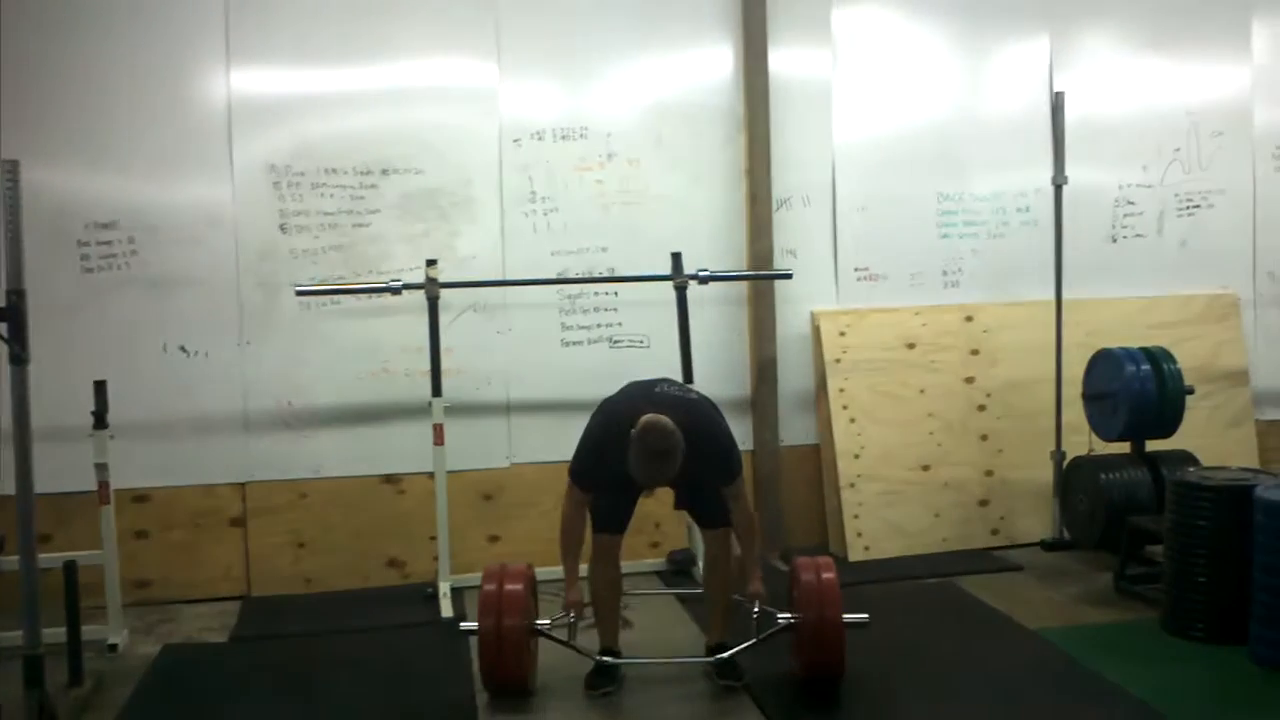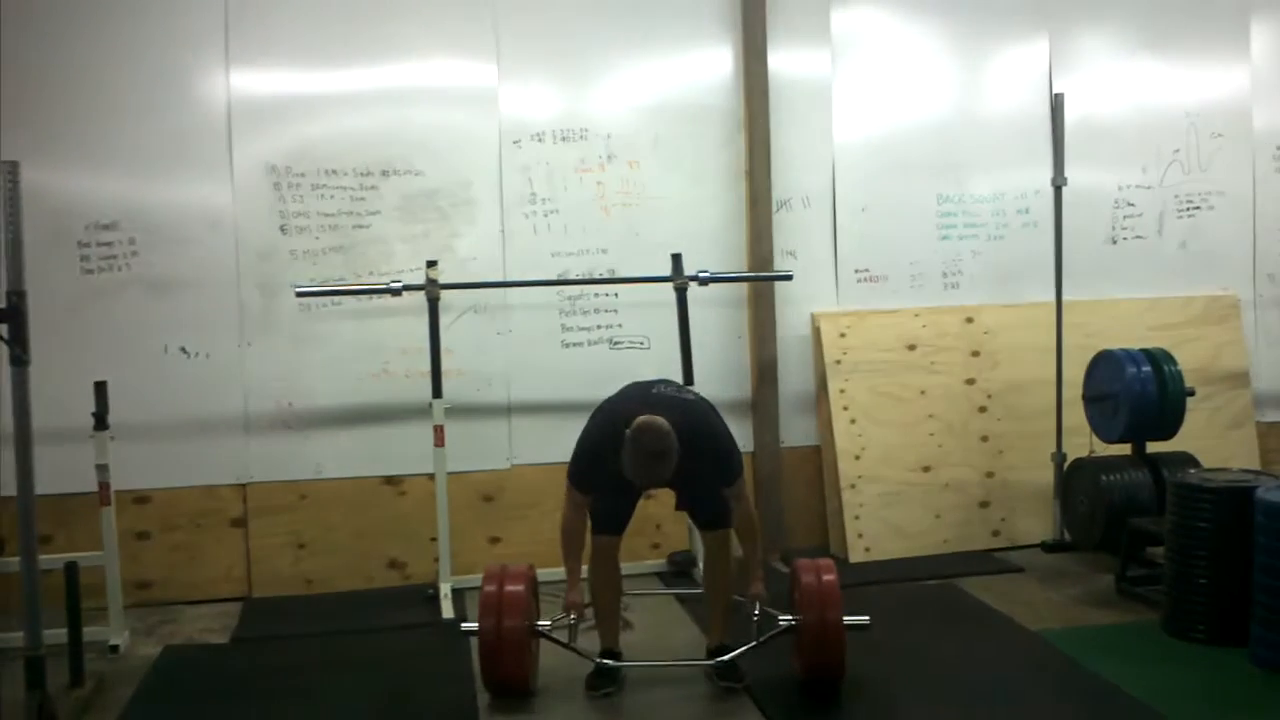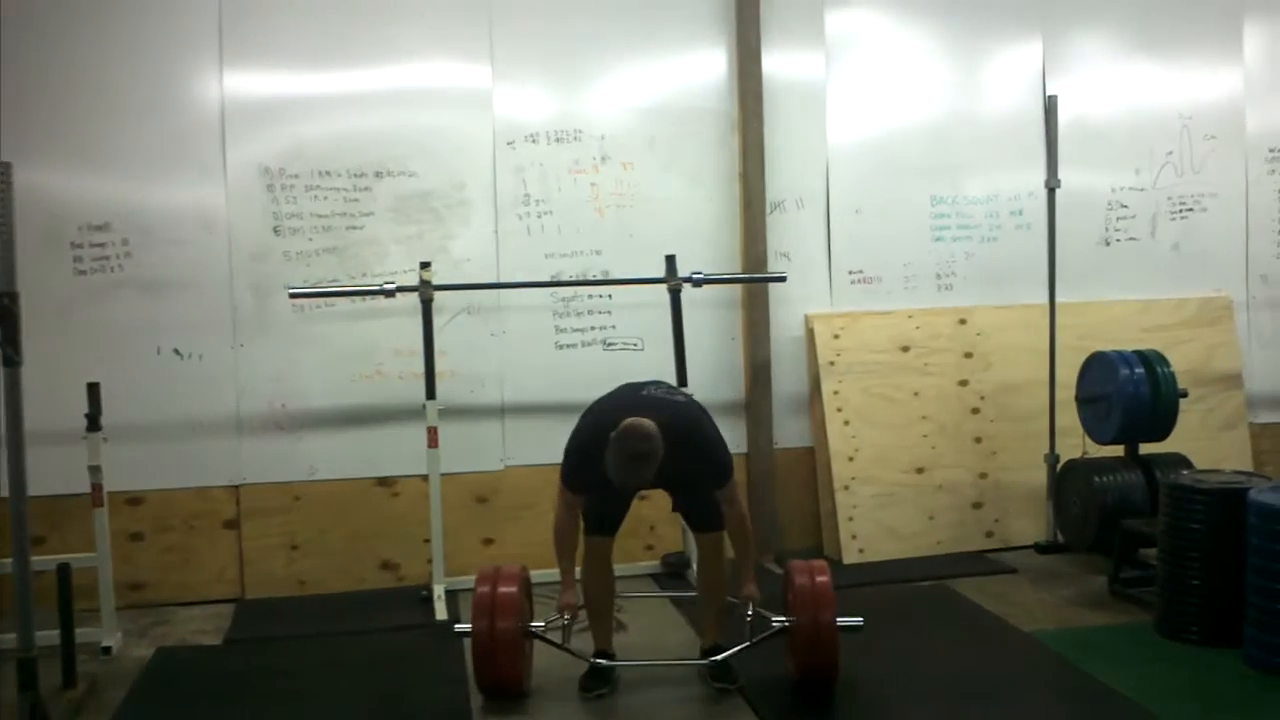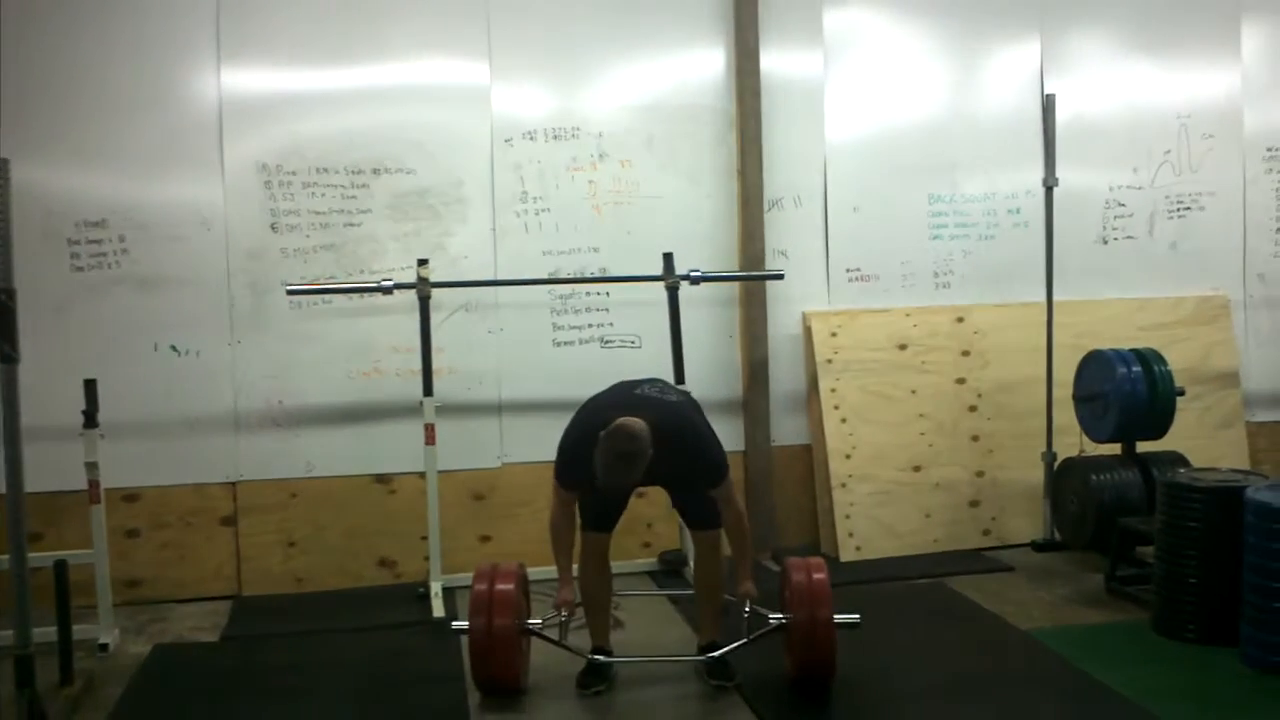
dt=0.1s
person 1, frame 1
left shoulder: (711, 432)
right shoulder: (601, 435)
left elbow: (738, 499)
right elbow: (575, 504)
left wrist: (753, 574)
right wrist: (572, 583)
left hip: (697, 458)
right hip: (617, 461)
left knee: (720, 538)
right knee: (605, 544)
left ankle: (717, 648)
right ankle: (609, 654)
person 1, frame 2
left shoulder: (709, 433)
right shoulder: (599, 436)
left elbow: (739, 500)
right elbow: (575, 507)
left wrist: (755, 576)
right wrist: (573, 585)
left hip: (695, 459)
right hip: (617, 460)
left knee: (719, 539)
right knee: (604, 546)
left ankle: (717, 650)
right ankle: (609, 655)
person 1, frame 3
left shoulder: (698, 436)
right shoulder: (587, 439)
left elbow: (732, 504)
right elbow: (568, 508)
left wrist: (747, 578)
right wrist: (568, 585)
left hip: (686, 462)
right hip: (608, 461)
left knee: (712, 542)
right knee: (596, 547)
left ankle: (712, 652)
right ankle: (603, 657)
person 1, frame 4
left shoulder: (691, 435)
right shoulder: (580, 436)
left elbow: (728, 502)
right elbow: (563, 505)
left wrist: (744, 576)
right wrist: (565, 582)
left hip: (680, 459)
right hip: (605, 456)
left knee: (709, 540)
right knee: (593, 544)
left ankle: (709, 648)
right ankle: (600, 654)
